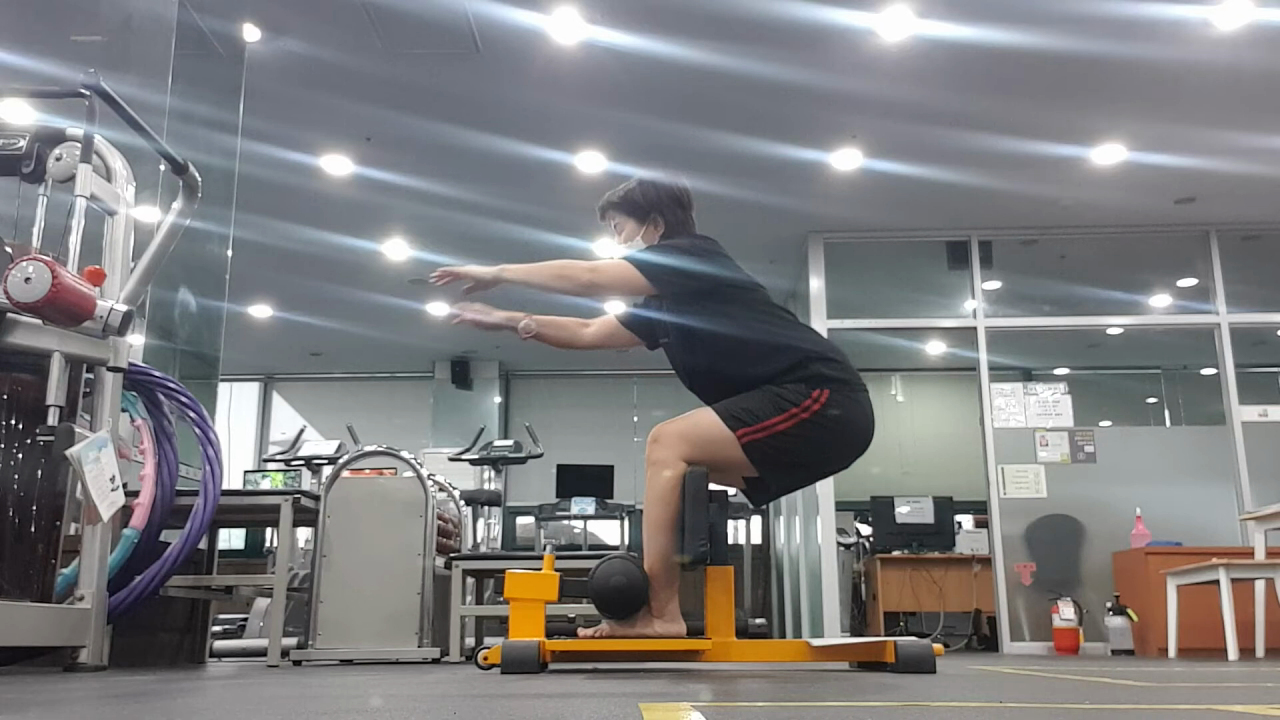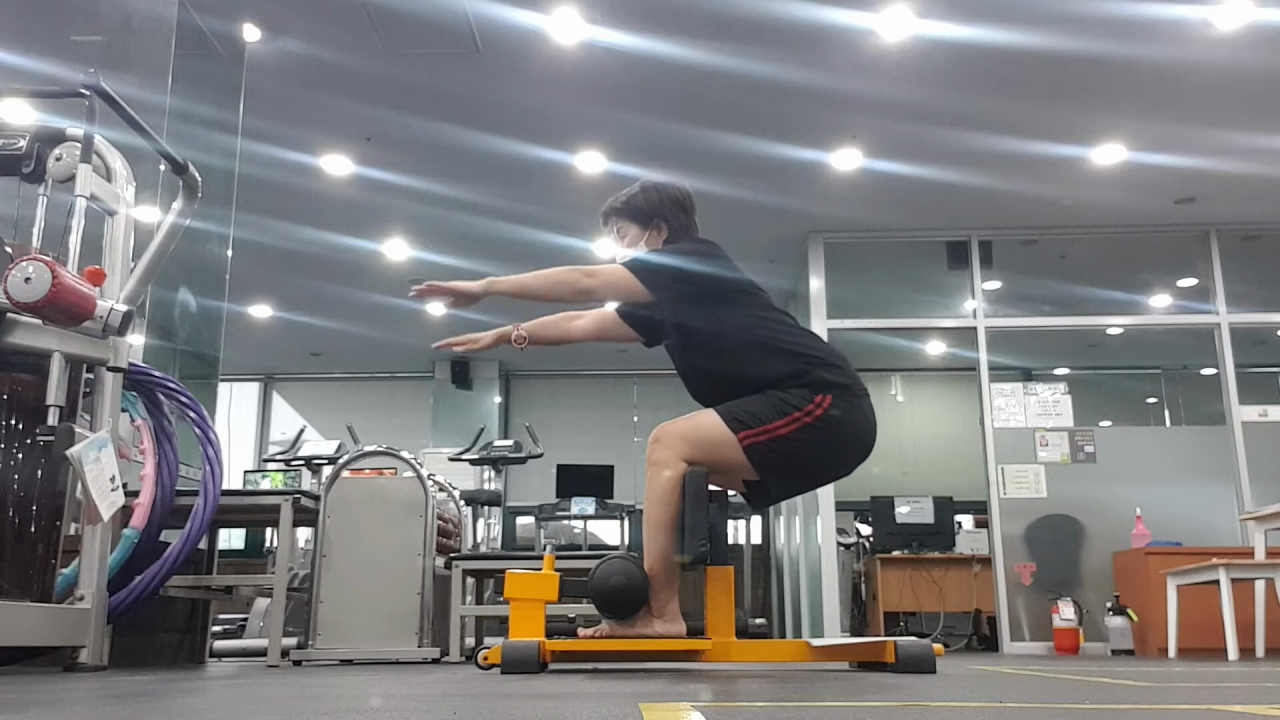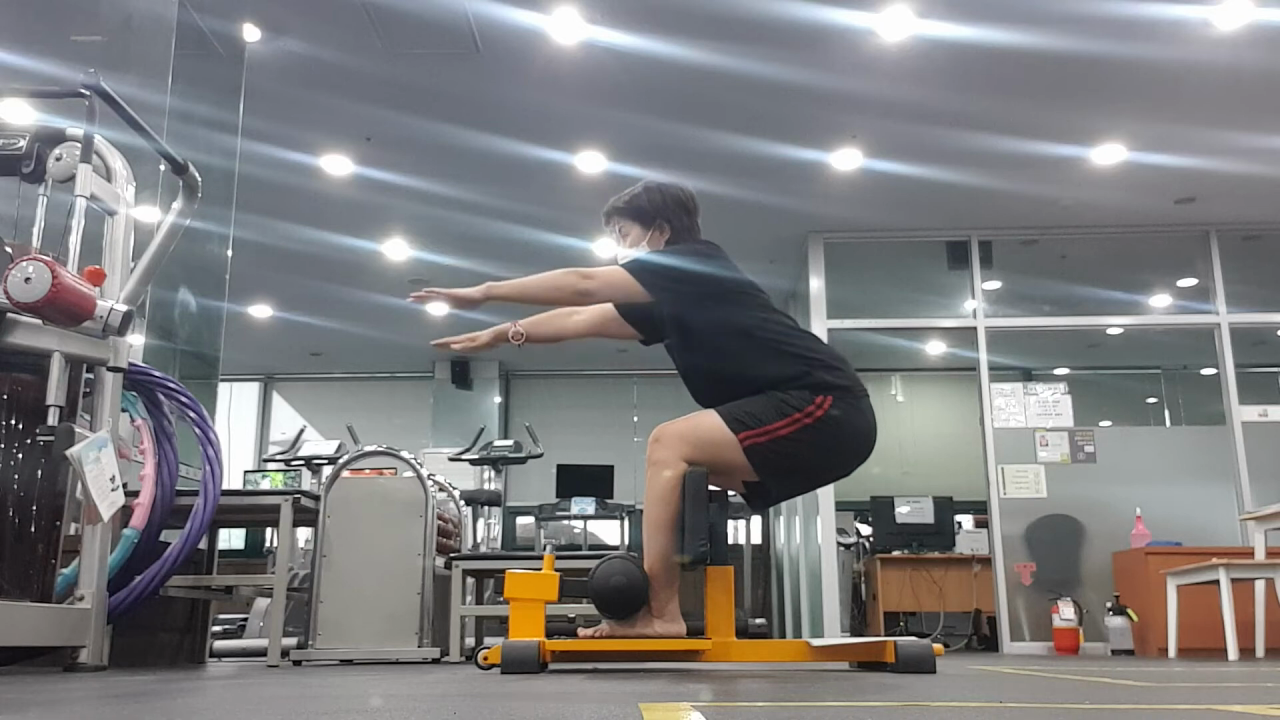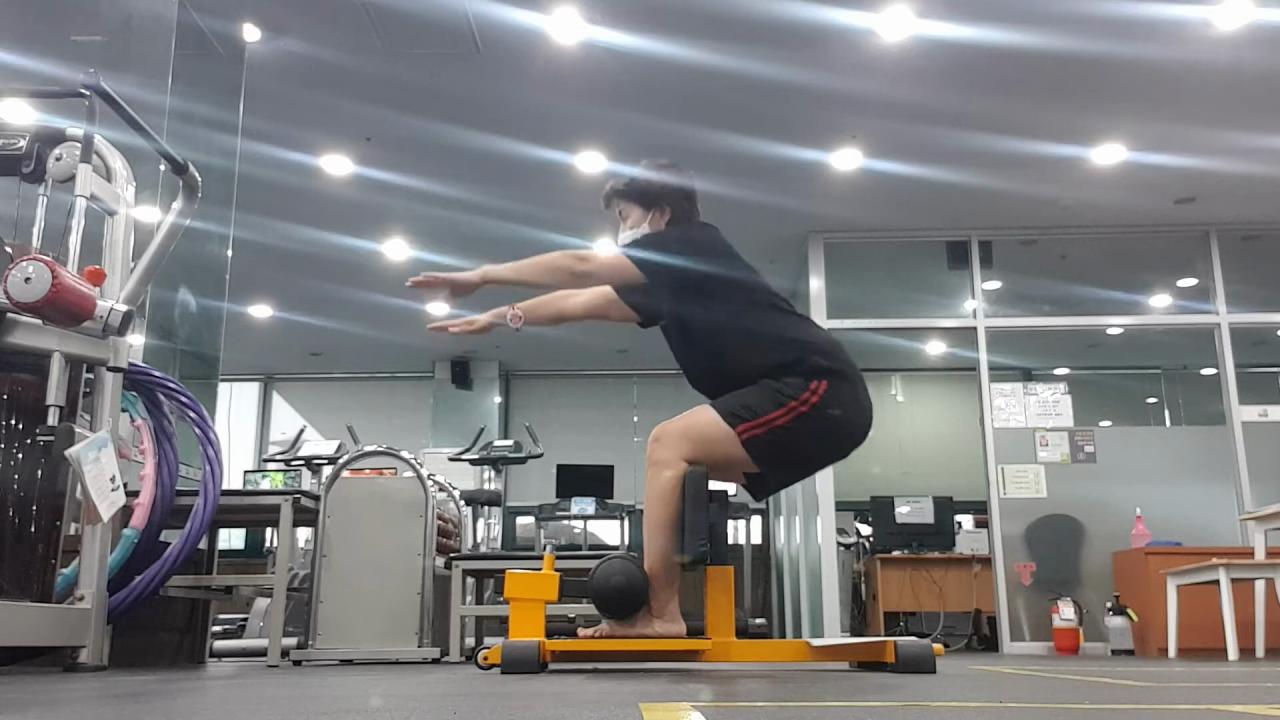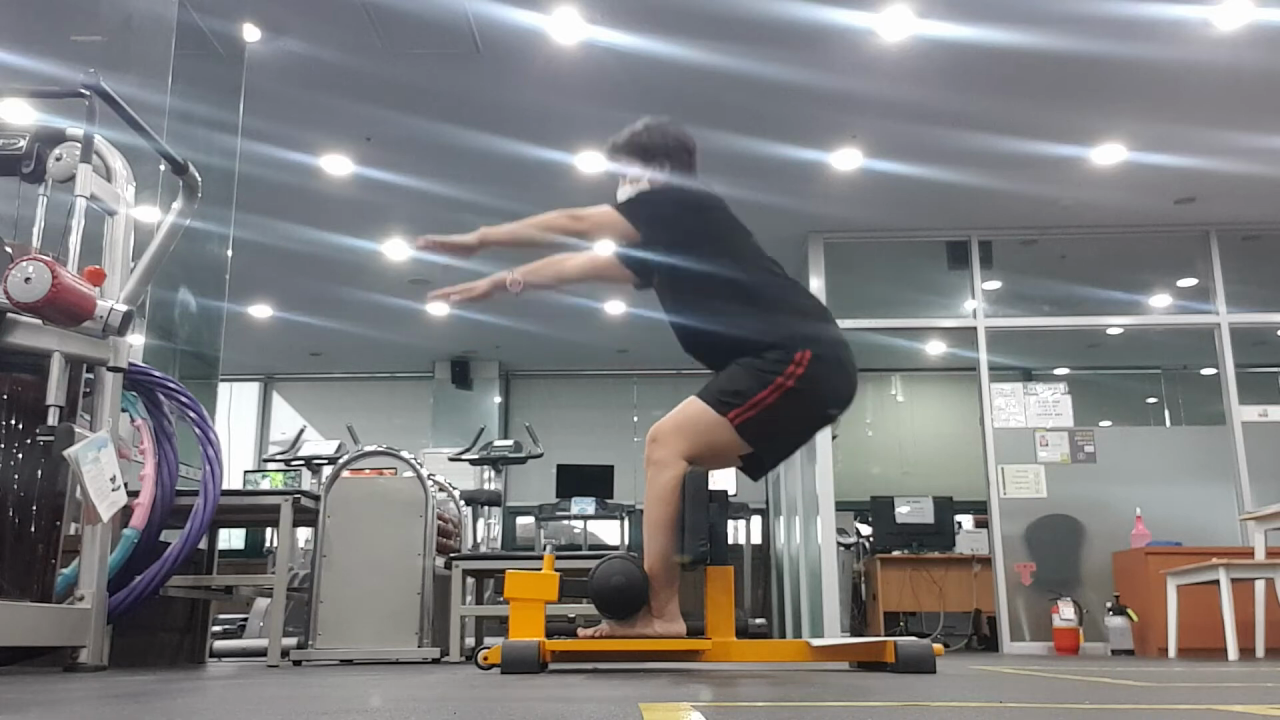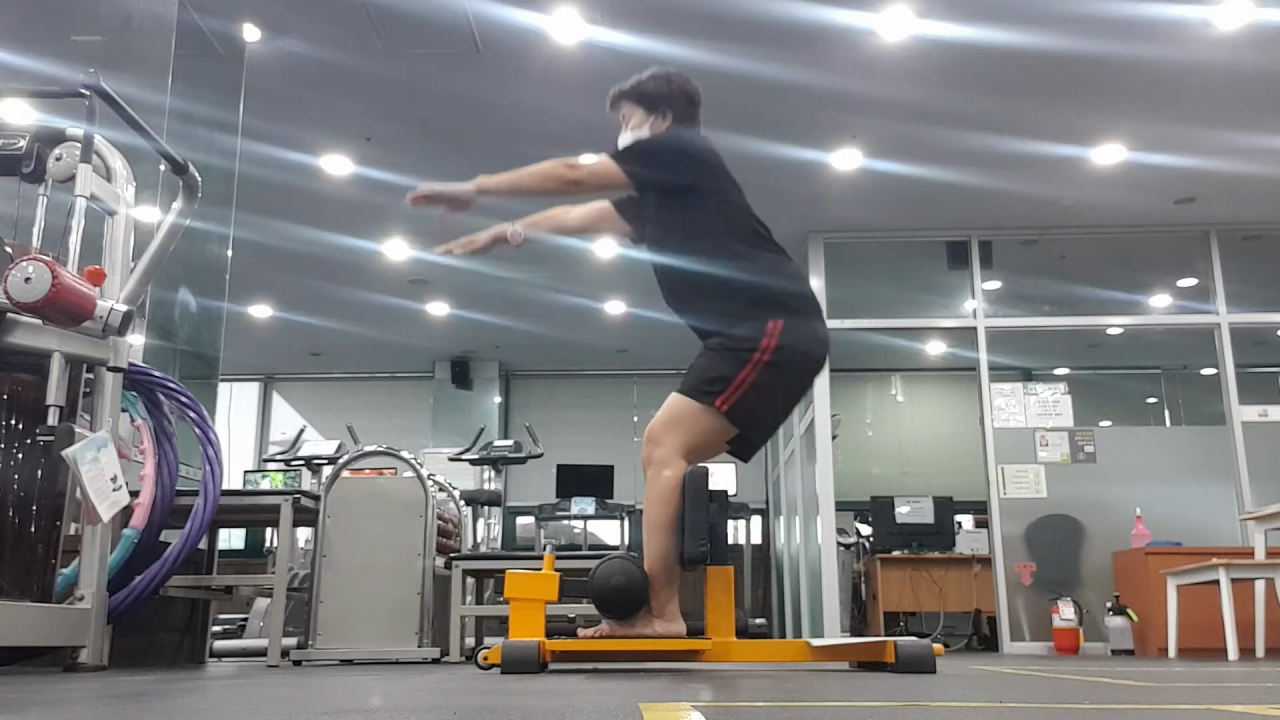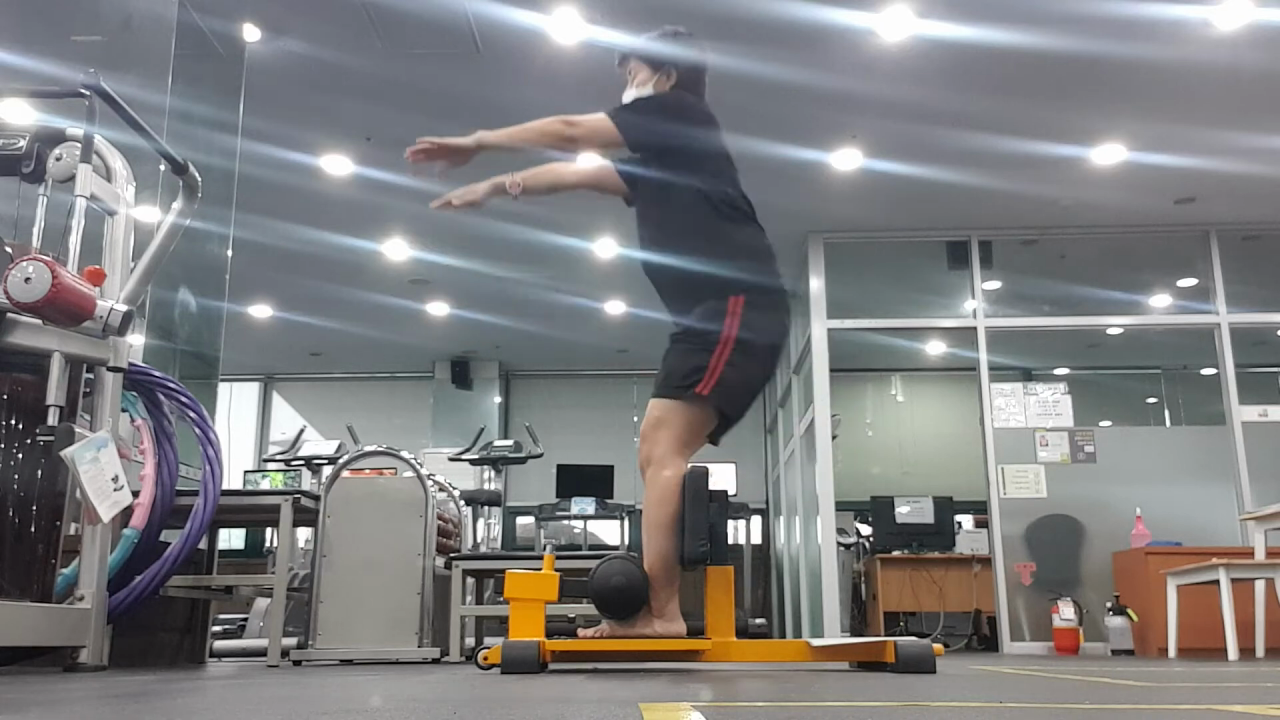
dt=0.2s
person 1, frame 1
left shoulder: (695, 256)
right shoulder: (669, 301)
left elbow: (586, 277)
right elbow: (590, 333)
left wrist: (495, 273)
right wrist: (512, 321)
left hip: (824, 402)
right hip: (825, 414)
left knee: (667, 443)
right knee: (685, 485)
left ankle: (658, 614)
person 1, frame 2
left shoulder: (697, 263)
right shoulder: (668, 305)
left elbow: (585, 284)
right elbow: (583, 324)
left wrist: (485, 287)
right wrist: (504, 335)
left hip: (827, 409)
right hip: (825, 420)
left knee: (668, 445)
right knee: (683, 482)
left ankle: (658, 613)
right ankle: (685, 613)
person 1, frame 3
left shoulder: (695, 262)
right shoulder: (668, 302)
left elbow: (583, 286)
right elbow: (582, 320)
left wrist: (484, 292)
right wrist: (500, 333)
left hip: (826, 411)
right hip: (826, 422)
left knee: (668, 444)
right knee: (680, 482)
left ankle: (658, 612)
right ankle: (665, 610)
person 1, frame 4
left shoulder: (693, 244)
right shoulder: (665, 286)
left elbow: (581, 268)
right elbow: (579, 301)
left wrist: (480, 276)
right wrist: (497, 317)
left hip: (820, 393)
right hip: (820, 403)
left knee: (669, 444)
right knee: (682, 475)
left ankle: (658, 613)
right ankle: (683, 612)
person 1, frame 5
left shoulder: (686, 201)
right shoulder: (666, 242)
left elbow: (577, 225)
right elbow: (581, 264)
left wrist: (479, 238)
right wrist: (498, 282)
left hip: (801, 360)
right hip: (796, 365)
left knee: (667, 442)
right knee: (674, 456)
left ankle: (658, 614)
right ankle: (665, 611)
person 1, frame 6
left shoulder: (684, 149)
right shoulder: (660, 196)
left elbow: (575, 175)
right elbow: (578, 215)
left wrist: (478, 188)
right wrist: (500, 234)
left hip: (773, 325)
right hip: (759, 332)
left knee: (665, 445)
right knee: (665, 452)
left ankle: (658, 612)
right ankle: (661, 609)
person 1, frame 7
left shoulder: (680, 112)
right shoulder: (660, 161)
left elbow: (571, 131)
right elbow: (578, 173)
left wrist: (478, 141)
right wrist: (499, 186)
left hip: (733, 304)
right hip: (712, 310)
left knee: (663, 447)
right knee: (658, 450)
left ankle: (659, 612)
right ankle: (659, 609)
